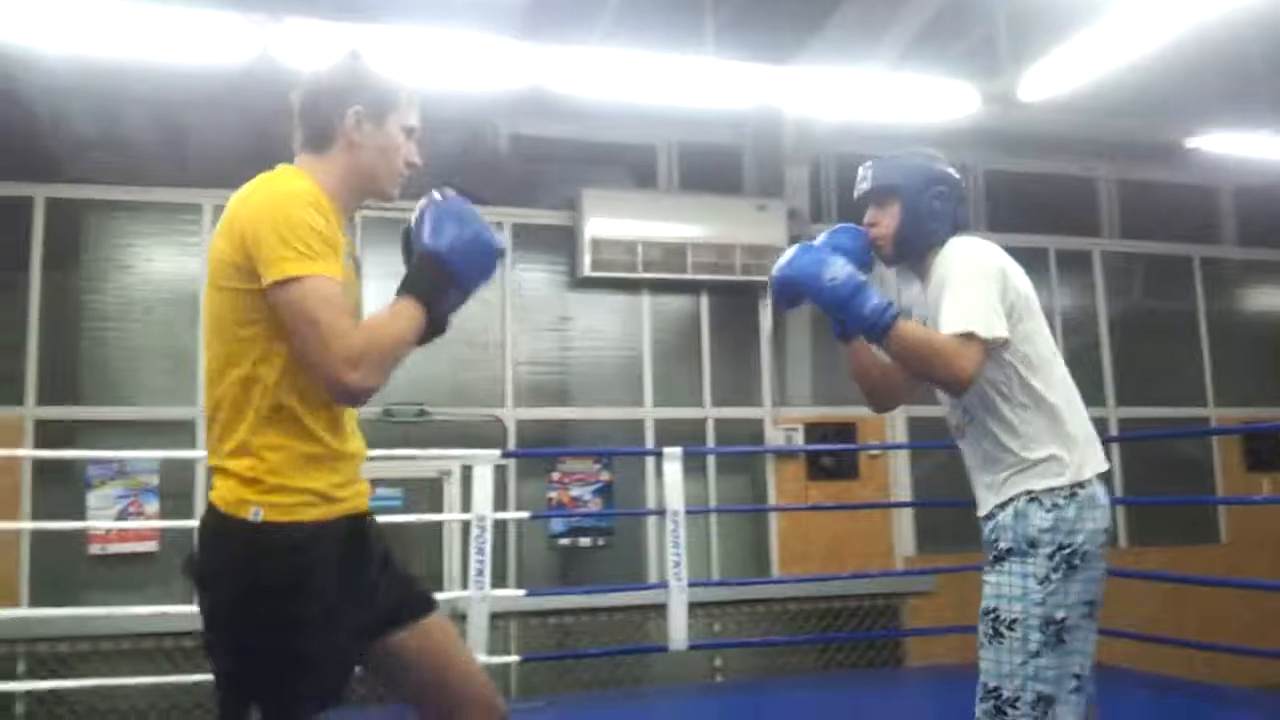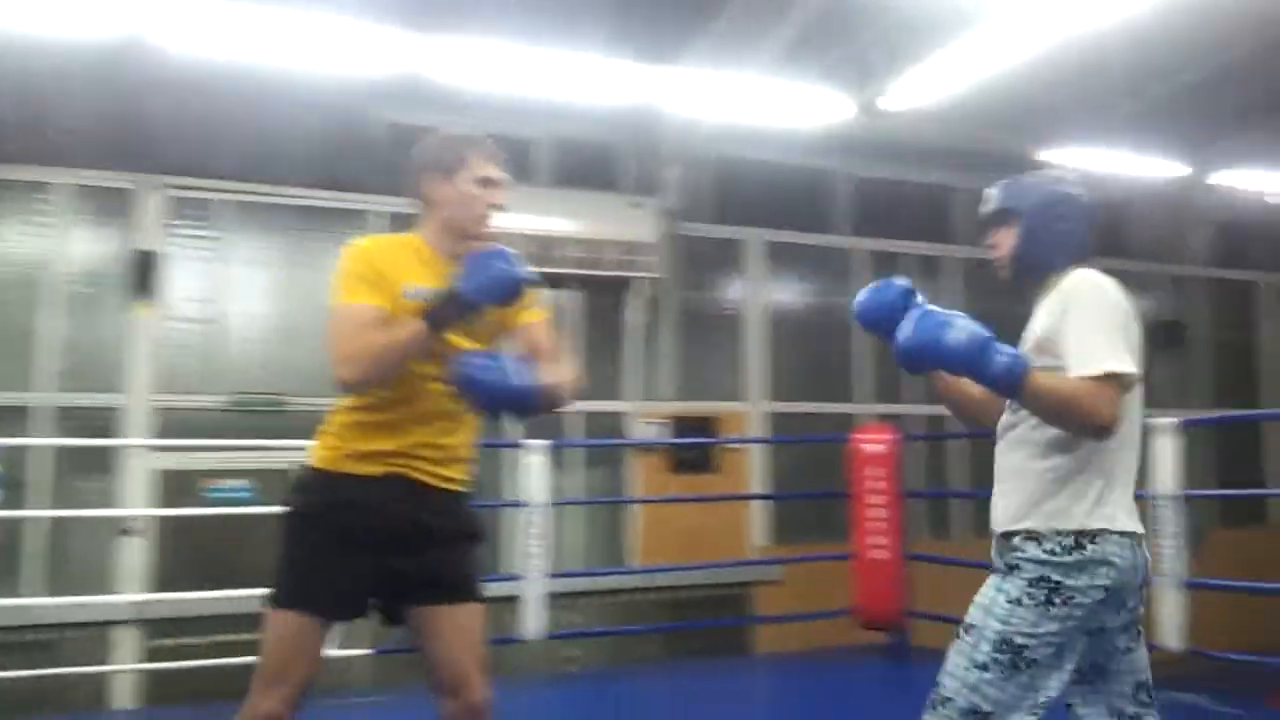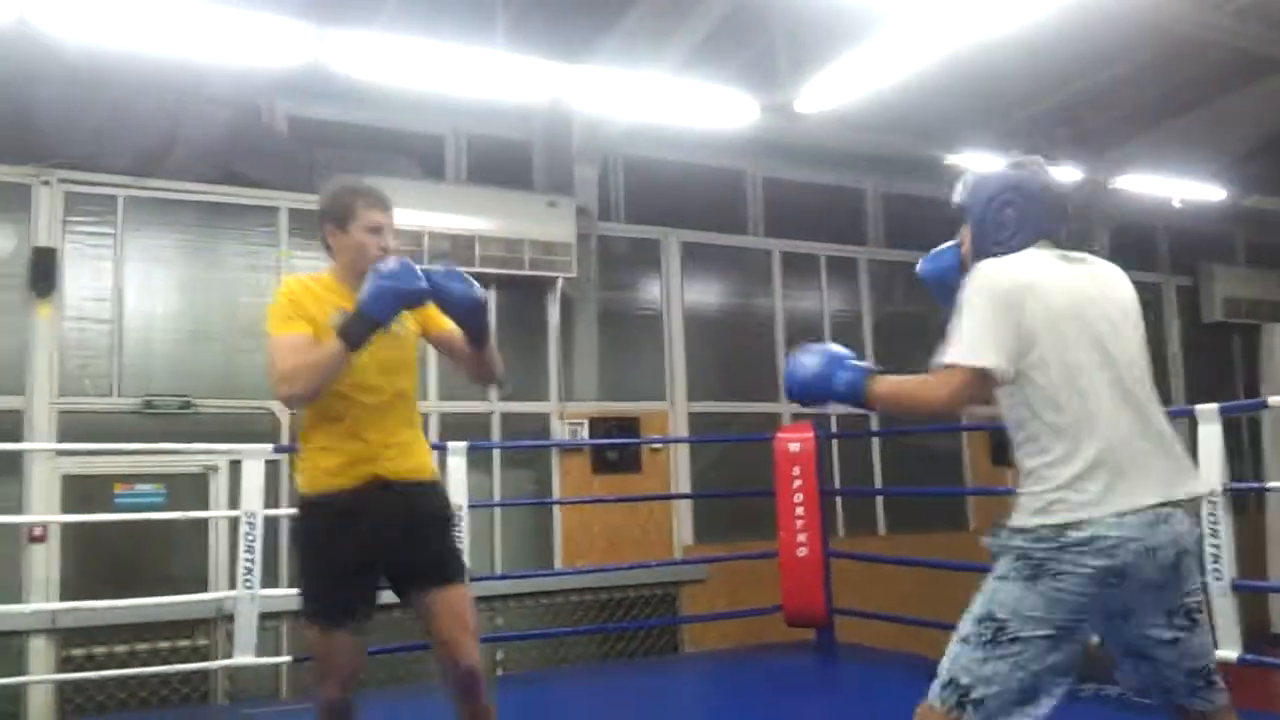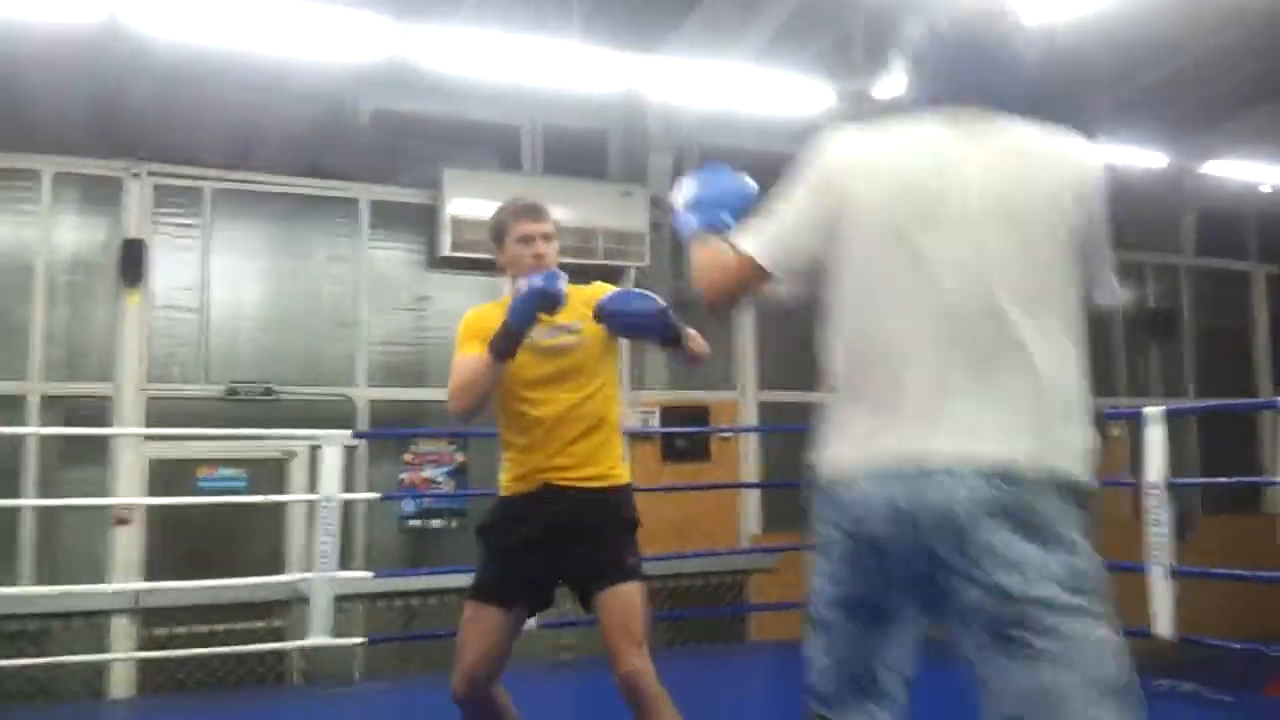
dt=0.7s
person 1, frame 1
left shoulder: (969, 258)
right shoulder: (937, 289)
left elbow: (959, 371)
right elbow: (884, 392)
left wrist: (860, 300)
right wrist: (845, 317)
left hip: (1043, 504)
right hip: (1028, 508)
person 1, frame 2
left shoulder: (1092, 297)
right shoulder: (1057, 307)
left elbow: (1099, 412)
right elbow: (985, 412)
left wrist: (976, 354)
right wrist: (921, 350)
left hip: (1064, 551)
right hip: (1102, 547)
person 1, frame 3
left shoulder: (997, 278)
right shoulder: (1111, 278)
left elbow: (947, 394)
left wrist: (849, 379)
left hip: (1066, 536)
right hip: (1165, 523)
person 1, frame 4
left shoulder: (846, 154)
right shoulder: (1071, 166)
left elbow: (716, 285)
left wrist: (702, 223)
left hip: (862, 483)
right hip: (1010, 492)
person 2, frame 1
left shoulder: (314, 215)
right shoulder: (282, 203)
right elbow: (350, 371)
left wrist: (426, 298)
right wrist: (430, 287)
left hip: (335, 526)
right hip: (278, 538)
person 2, frame 2
left shoulder: (506, 281)
right shoulder: (372, 258)
left elbow: (560, 377)
right elbow: (352, 370)
left wrist: (531, 386)
right wrist: (448, 305)
left hip: (436, 498)
right hip: (344, 486)
person 2, frame 3
left shoulder: (411, 294)
right shoulder: (298, 296)
left elbow: (488, 374)
right elbow: (291, 388)
left wrist: (477, 324)
right wrist: (361, 323)
left hip: (411, 491)
right hip: (335, 500)
left knee: (465, 664)
person 2, frame 4
left shoulder: (597, 302)
right shoulder: (482, 321)
left elbow: (698, 350)
right elbow: (460, 405)
left wrist: (665, 325)
right wrist: (510, 333)
left hip: (598, 498)
right hip: (525, 503)
left knee: (633, 670)
